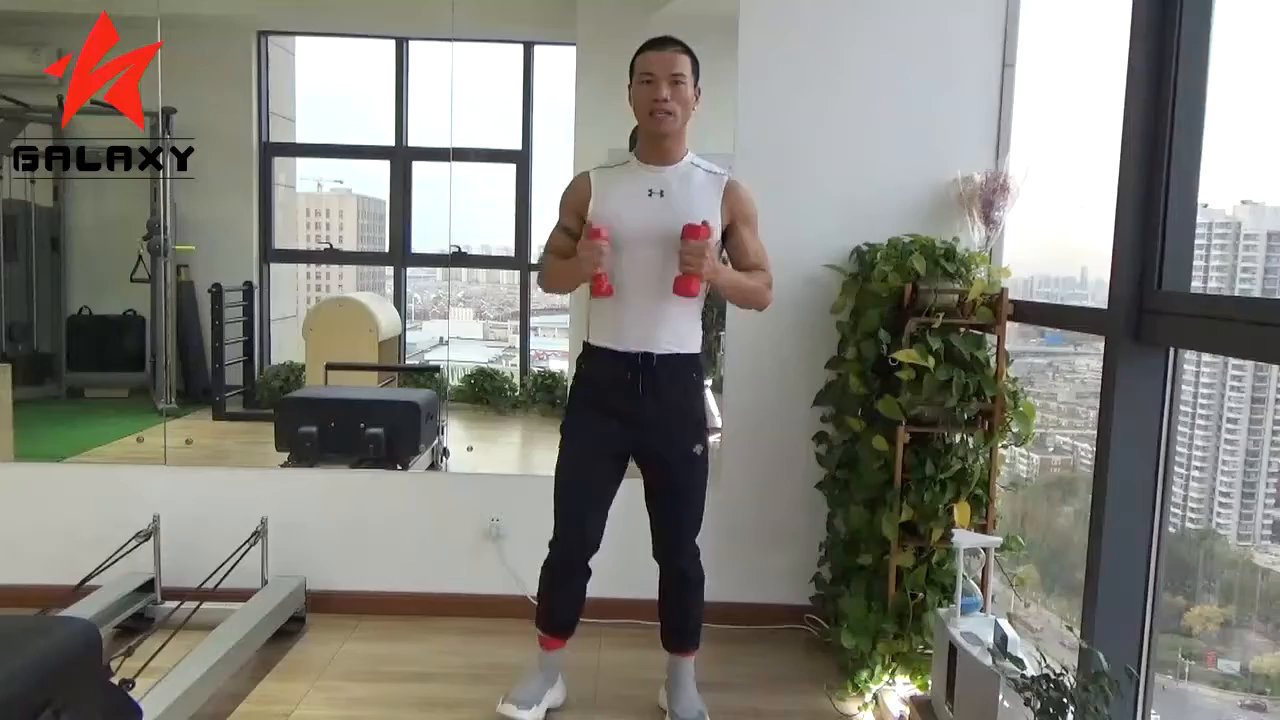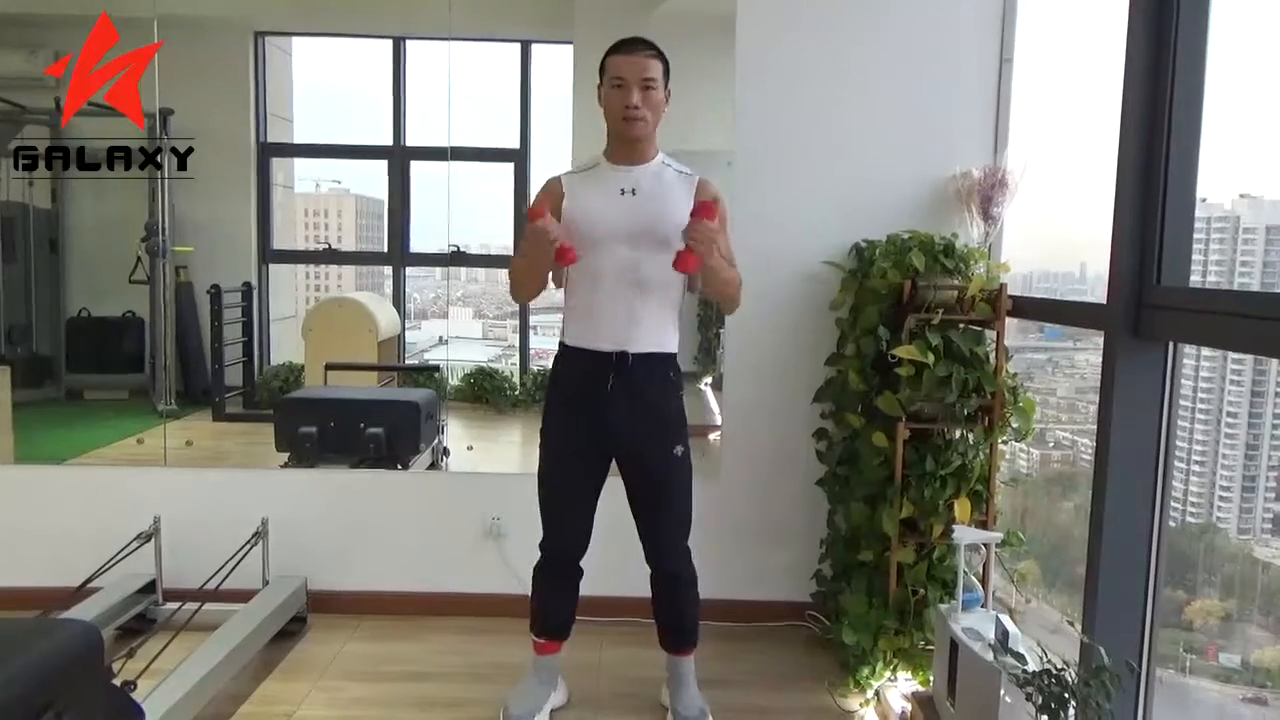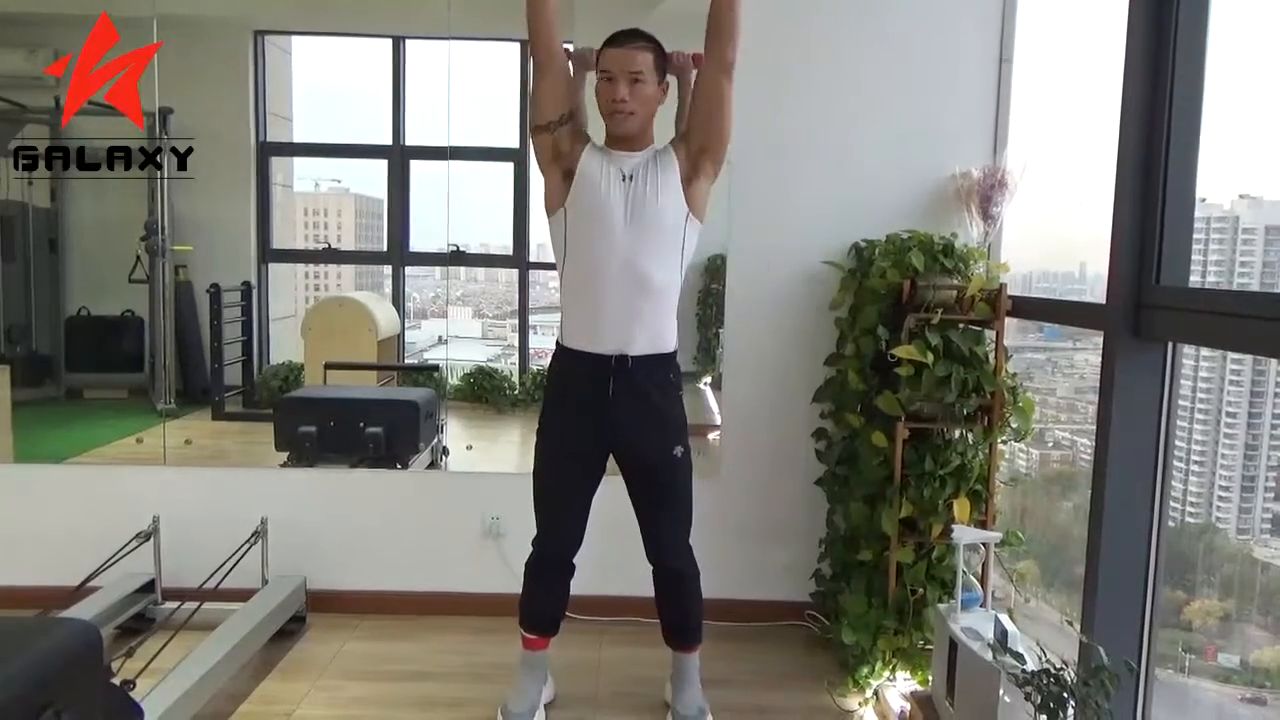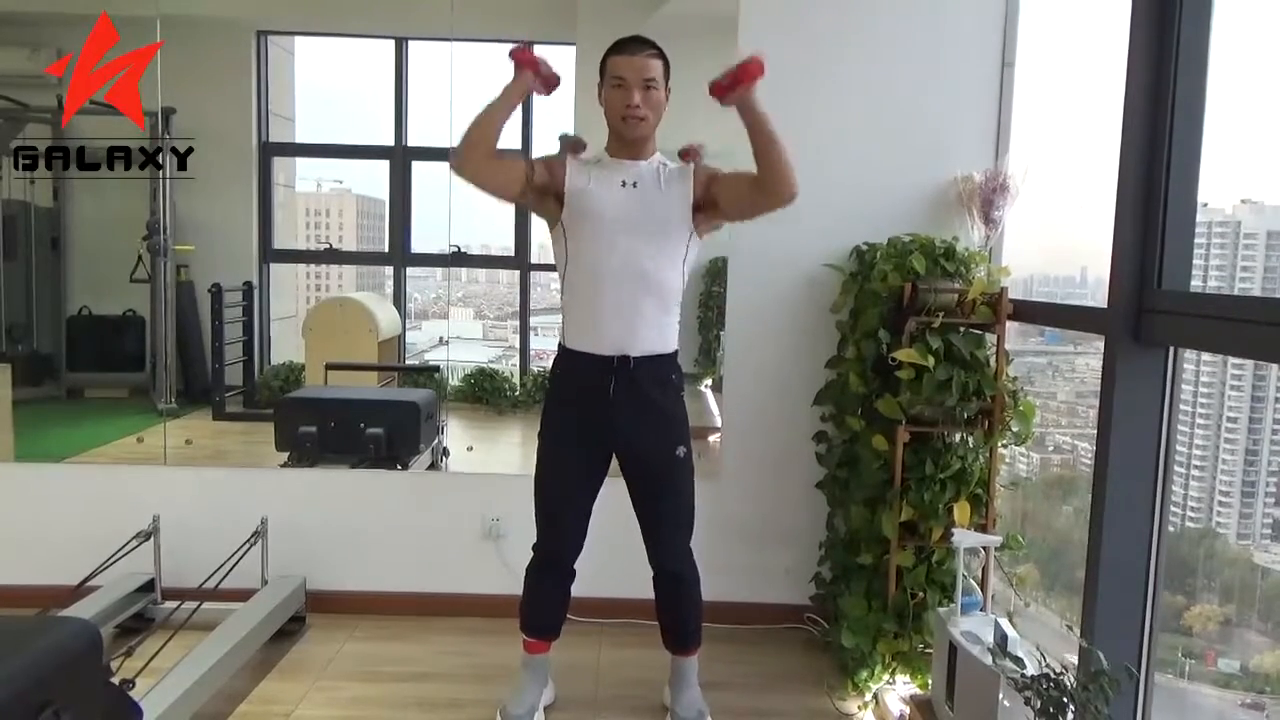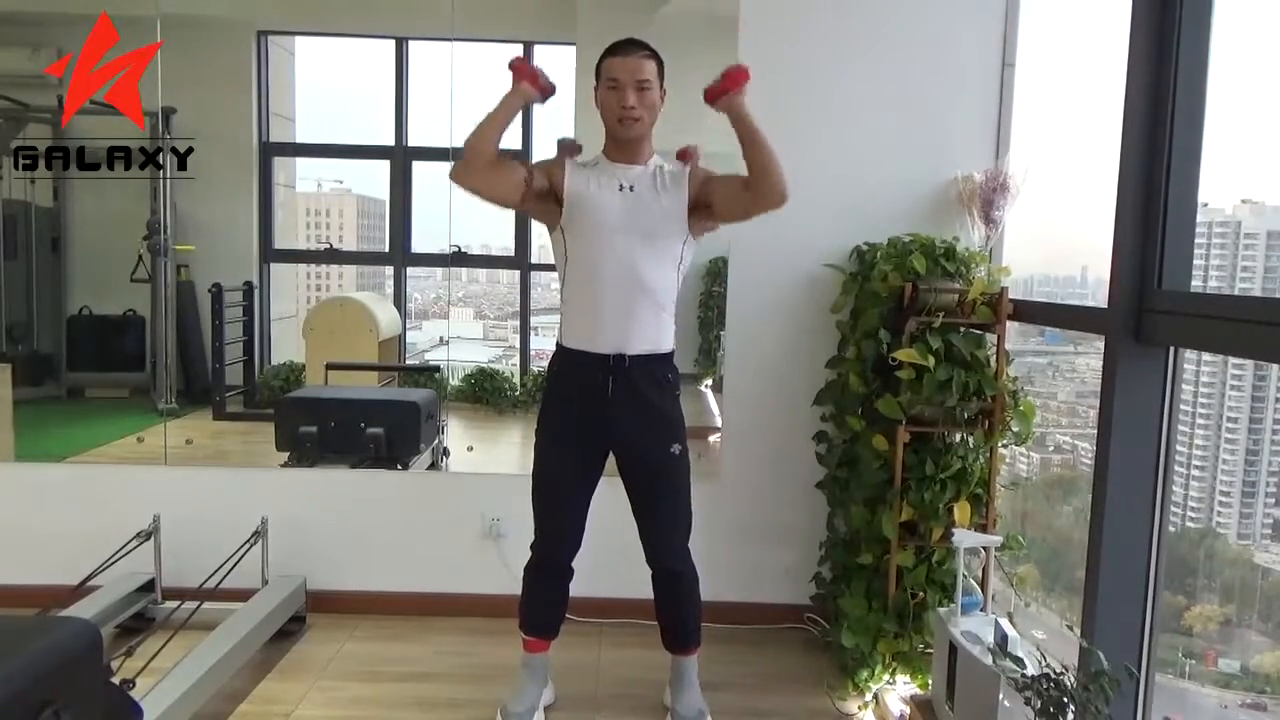
dt=0.7s
person 1, frame 1
left shoulder: (725, 193)
right shoulder: (589, 188)
left elbow: (762, 290)
right elbow: (547, 271)
left wrist: (715, 270)
right wrist: (578, 266)
left hip: (677, 383)
right hip: (601, 379)
left knee: (678, 547)
right knee: (572, 536)
person 1, frame 2
left shoulder: (696, 193)
right shoulder: (562, 192)
left elbow: (730, 299)
right elbow: (521, 291)
left wrist: (709, 257)
right wrist: (538, 251)
left hip: (653, 383)
right hip: (577, 379)
left knee: (669, 548)
right knee: (561, 543)
person 1, frame 3
left shoulder: (689, 168)
right shoulder: (568, 159)
left elbow: (722, 59)
left hip: (652, 381)
right hip: (576, 377)
left knee: (671, 546)
right knee: (554, 541)
person 1, frame 4
left shoulder: (694, 183)
right shoulder: (562, 176)
left elbow: (780, 191)
right elbow: (470, 164)
left wrist: (748, 106)
right wrist: (517, 91)
left hip: (655, 383)
right hip: (577, 380)
left knee: (672, 550)
right knee: (555, 544)
person 1, frame 5
left shoulder: (690, 187)
right shoulder: (559, 182)
left elbow: (771, 193)
right elbow: (471, 172)
left wrist: (739, 111)
right wrist: (513, 100)
left hip: (650, 380)
right hip: (575, 377)
left knee: (670, 546)
right knee: (553, 542)
